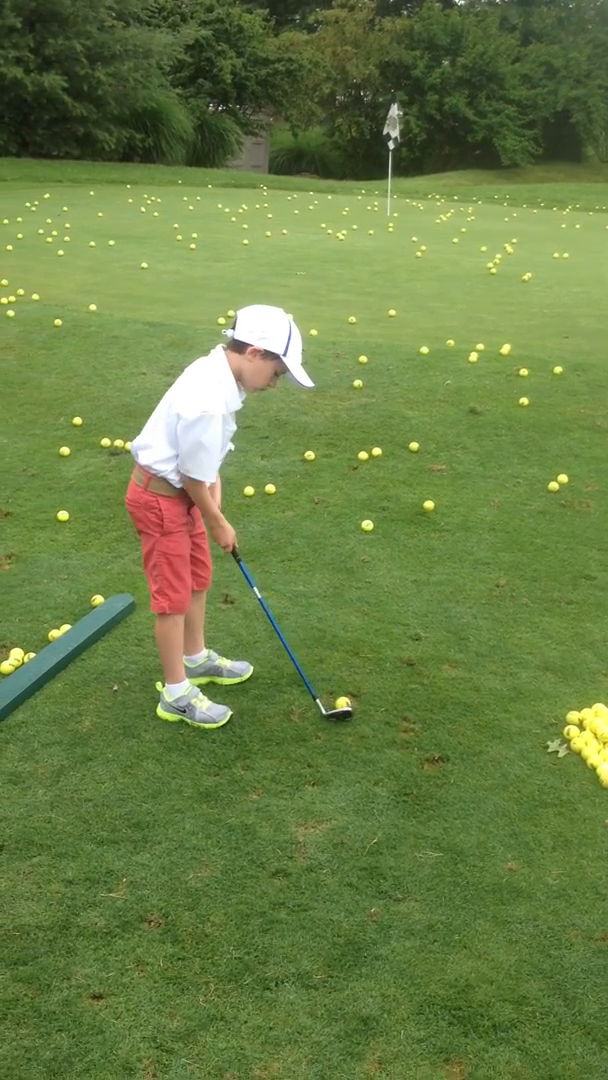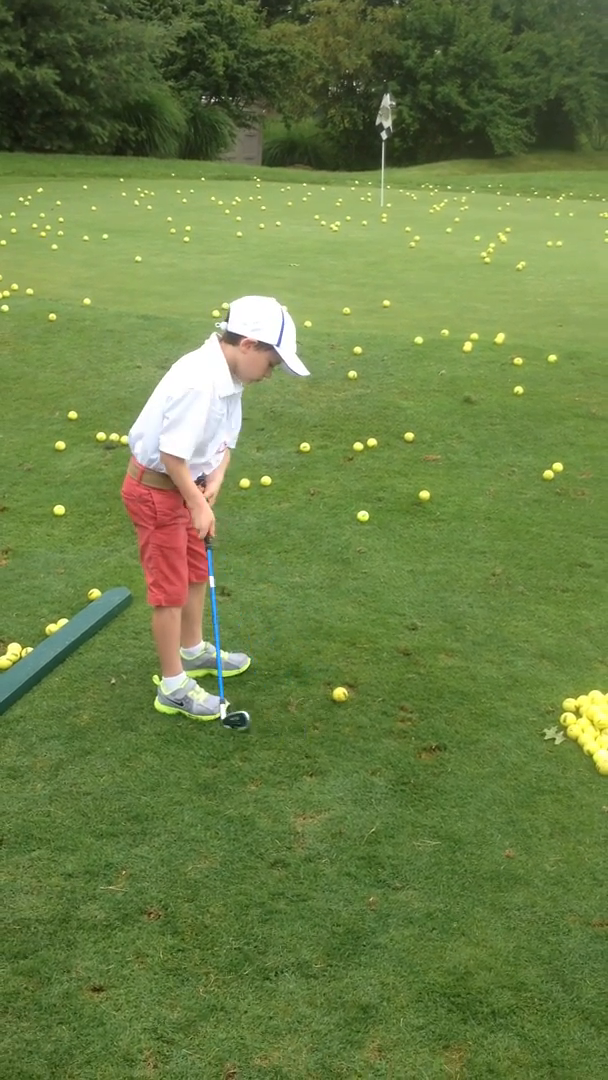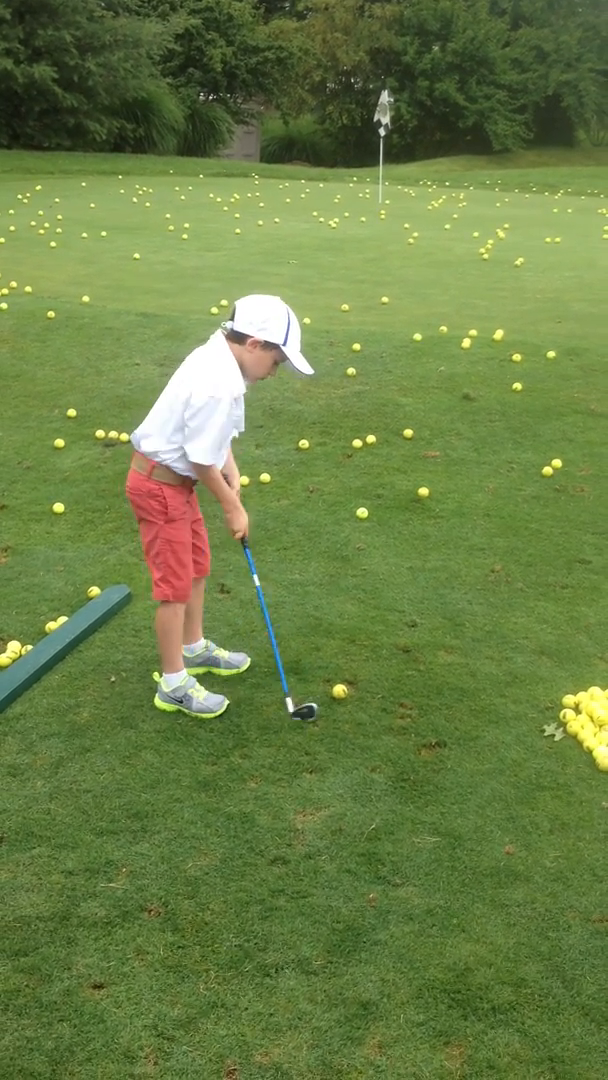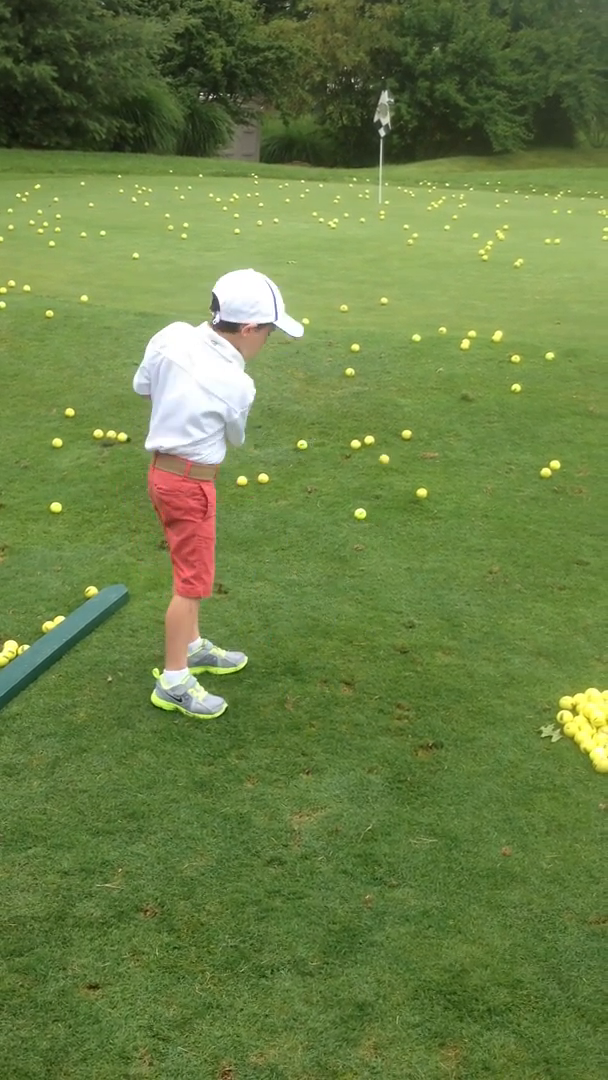
dt=0.3s
person 1, frame 1
left shoulder: (215, 371)
right shoulder: (209, 401)
right elbow: (193, 476)
left wrist: (215, 485)
right wrist: (218, 523)
left hip: (178, 490)
right hip: (158, 496)
left knee: (197, 579)
right knee: (172, 594)
left ankle: (196, 658)
right ankle: (176, 693)
person 1, frame 2
left shoulder: (229, 378)
right shoulder: (200, 381)
left elbow: (225, 439)
right elbow: (171, 453)
left wrist: (215, 480)
right wrist: (198, 504)
left hip: (184, 486)
right hip: (154, 489)
left knee: (197, 572)
right knee: (170, 589)
left ankle: (195, 650)
right ankle: (173, 686)
person 1, frame 3
left shoulder: (229, 368)
right shoulder: (215, 383)
left elbow: (217, 436)
right elbow: (201, 460)
left wrist: (232, 472)
right wrist: (233, 508)
left hip: (176, 479)
right hip: (159, 484)
left knee: (197, 565)
right knee: (174, 583)
left ankle: (195, 648)
right ankle: (173, 683)
person 1, frame 4
left shoulder: (171, 335)
right shoulder: (237, 386)
left elbow: (142, 384)
right elbow: (232, 439)
left hip: (162, 467)
right hip: (191, 481)
left knee: (189, 569)
right knee: (192, 579)
left ankle: (191, 646)
right ankle: (173, 680)
